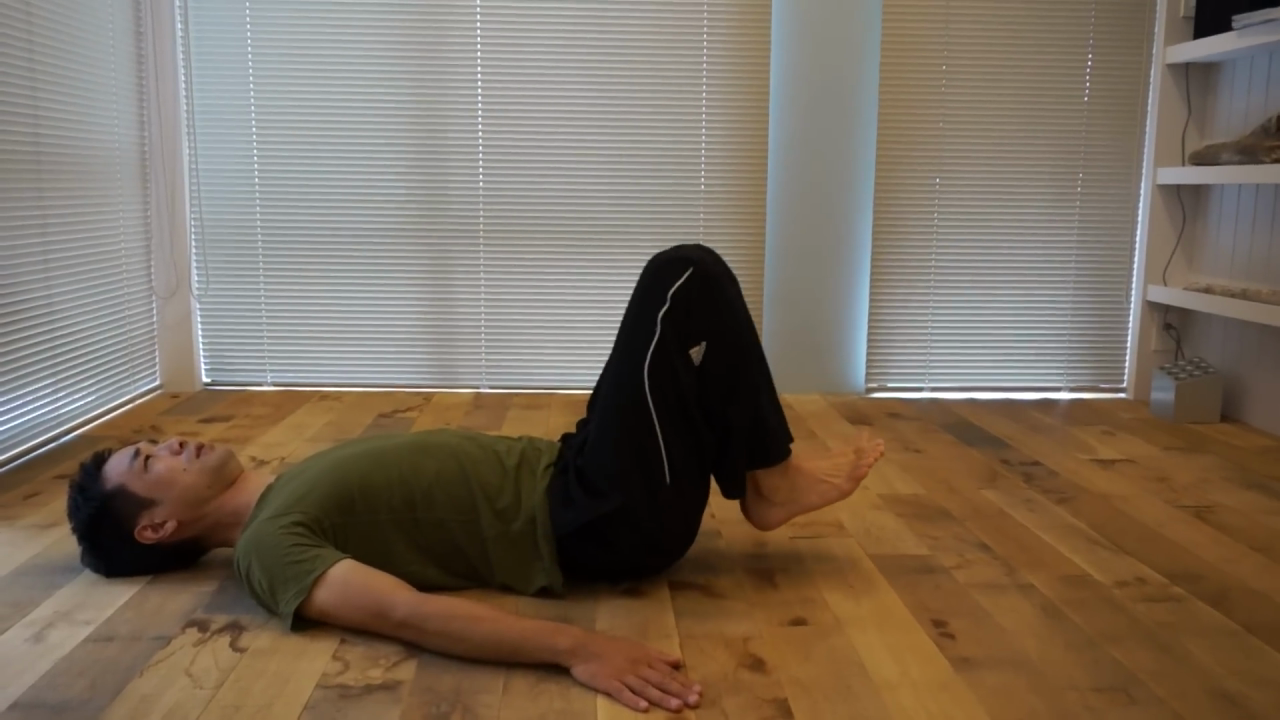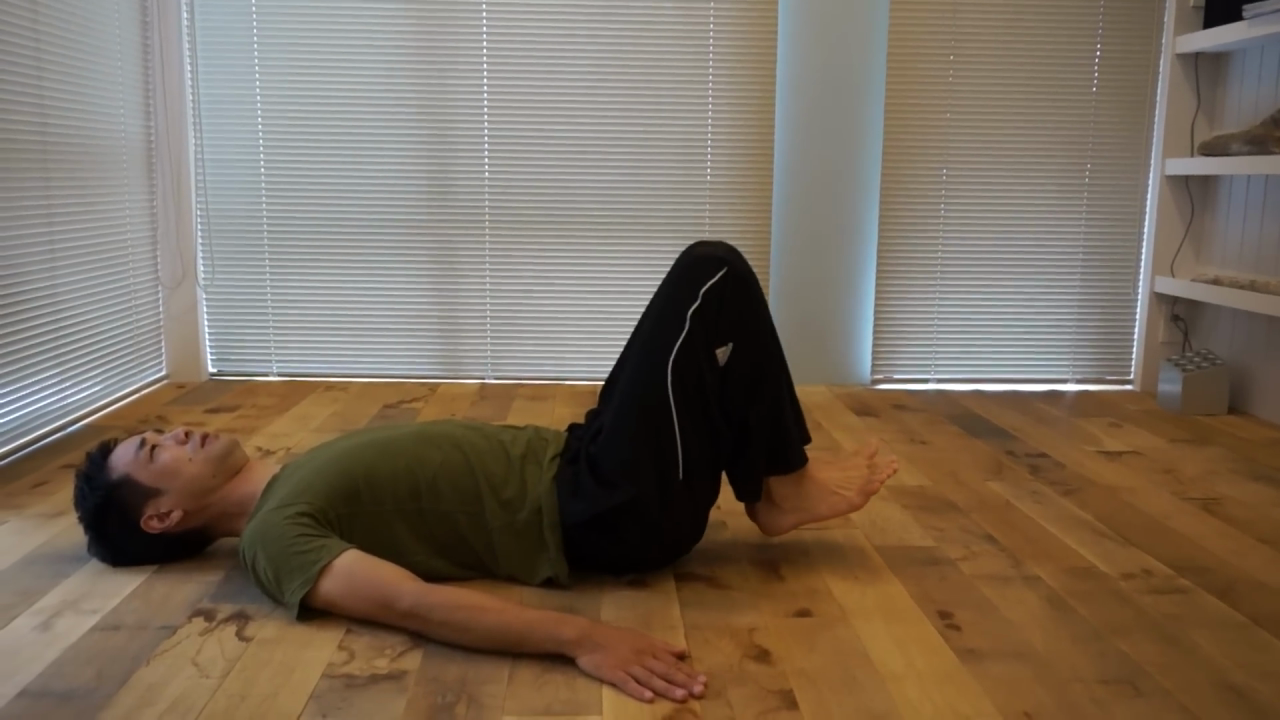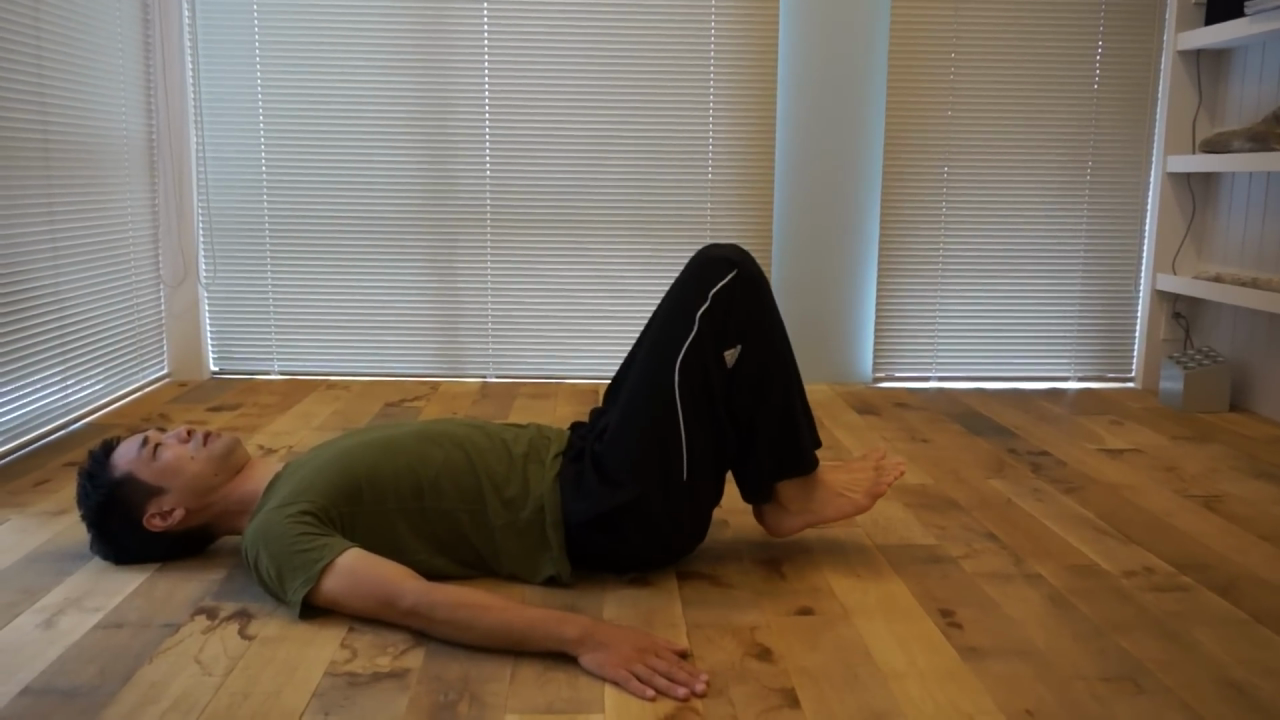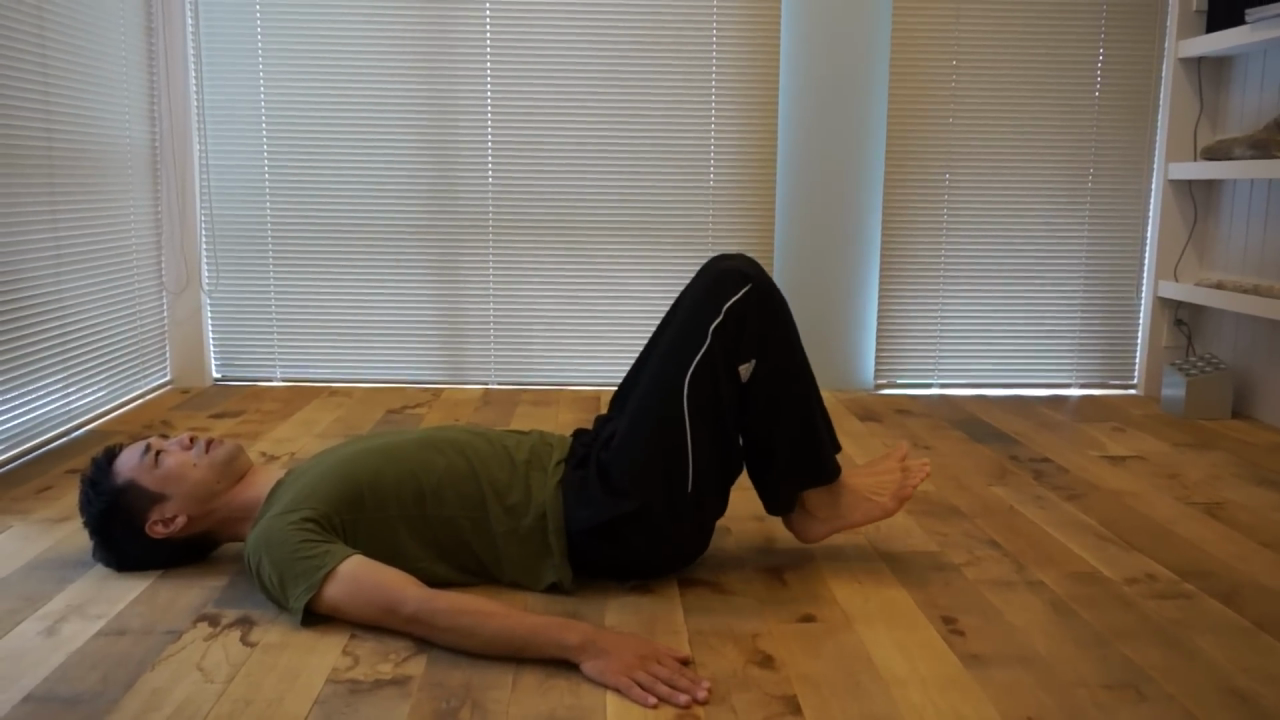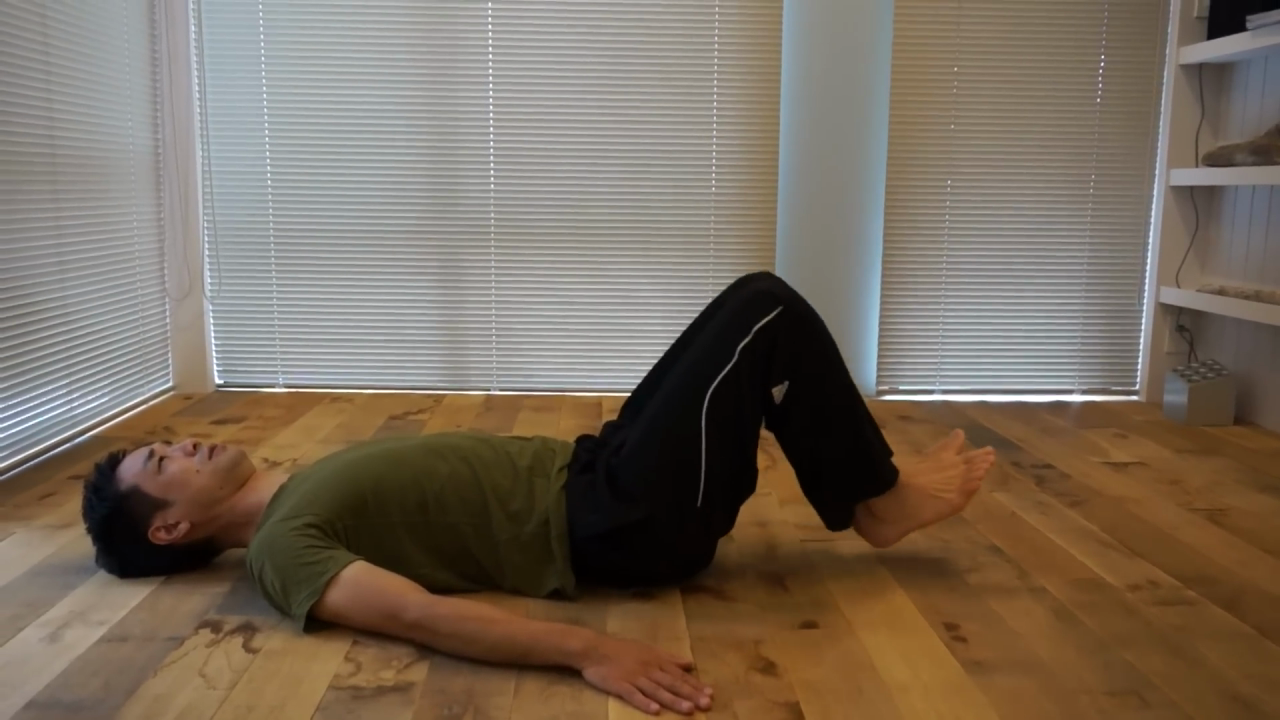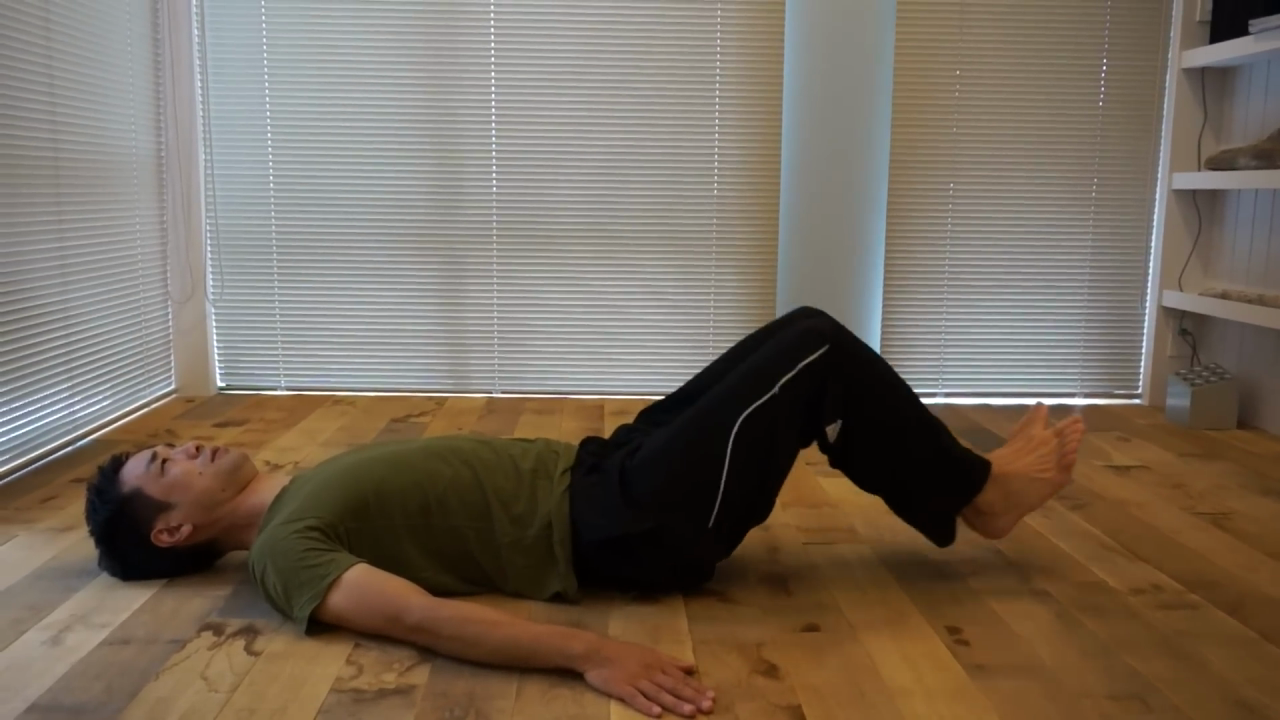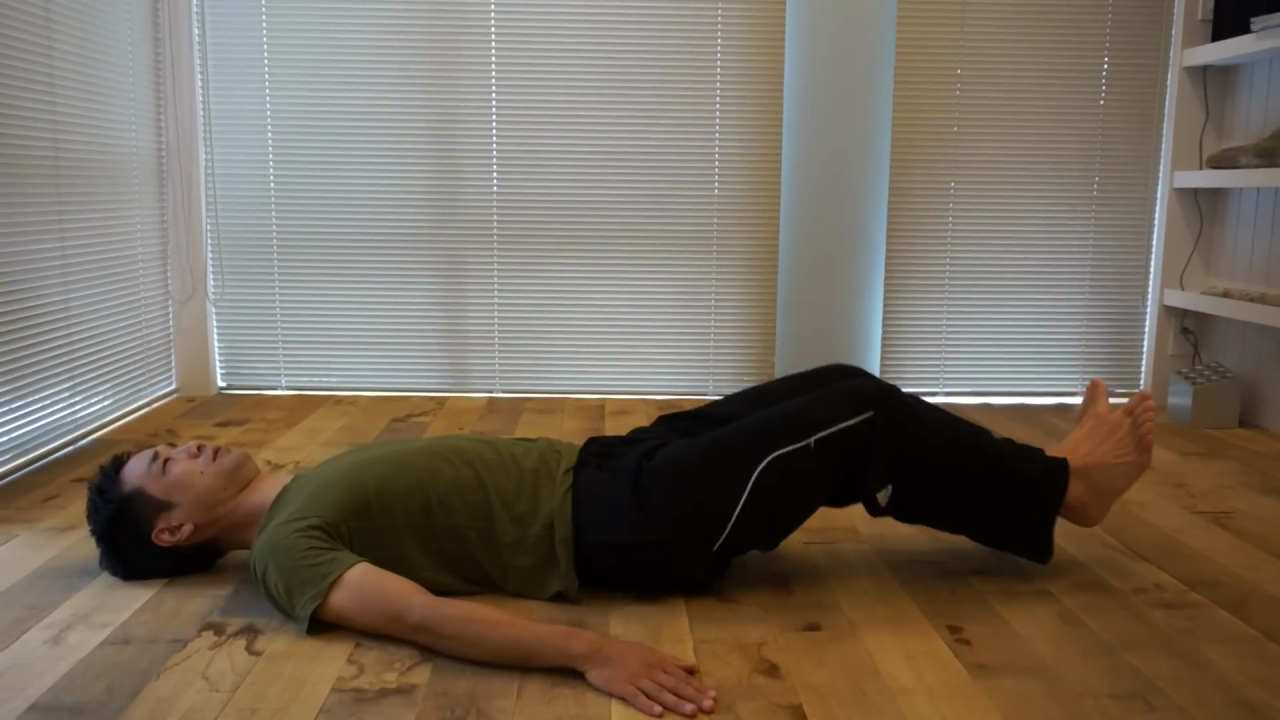
dt=0.4s
person 1, frame 1
left shoulder: (294, 495)
right shoulder: (271, 549)
right elbow: (408, 615)
right wrist: (576, 646)
left hip: (562, 475)
right hip: (600, 523)
left knee: (685, 275)
right knee: (686, 282)
left ankle: (764, 475)
right ankle: (767, 483)
person 1, frame 2
left shoulder: (300, 484)
right shoulder: (276, 539)
right elbow: (413, 605)
right wrist: (579, 635)
left hip: (572, 463)
right hip: (605, 514)
left knee: (708, 274)
right knee: (711, 277)
left ankle: (778, 479)
right ankle: (776, 489)
person 1, frame 3
left shoulder: (302, 481)
right shoulder: (279, 537)
right elbow: (415, 603)
right wrist: (583, 636)
left hip: (574, 461)
right hip: (611, 513)
left knee: (718, 275)
right knee: (723, 279)
left ankle: (788, 480)
right ankle: (786, 493)
person 1, frame 4
left shoulder: (306, 489)
right shoulder: (281, 543)
right elbow: (414, 608)
right wrist: (584, 641)
left hip: (579, 468)
right hip: (614, 518)
left knee: (729, 285)
right knee: (734, 291)
left ankle: (814, 485)
right ankle: (814, 499)
person 1, frame 5
left shoulder: (305, 495)
right shoulder: (283, 551)
right elbow: (416, 614)
left hip: (583, 469)
right hip: (614, 526)
left knee: (757, 306)
right knee: (765, 314)
left ankle: (875, 485)
right ankle: (878, 502)
person 1, frame 6
left shoulder: (309, 498)
right shoulder: (284, 553)
right elbow: (417, 615)
left hip: (593, 469)
right hip: (616, 528)
left knee: (801, 343)
right knee: (812, 352)
left ankle: (971, 482)
right ankle: (982, 494)
person 1, frame 7
left shoulder: (310, 495)
right shoulder: (285, 553)
right elbow: (423, 616)
left hip: (599, 467)
right hip: (615, 528)
left knee: (837, 394)
right knee: (853, 422)
left ankle: (1047, 475)
right ankle: (1063, 485)
